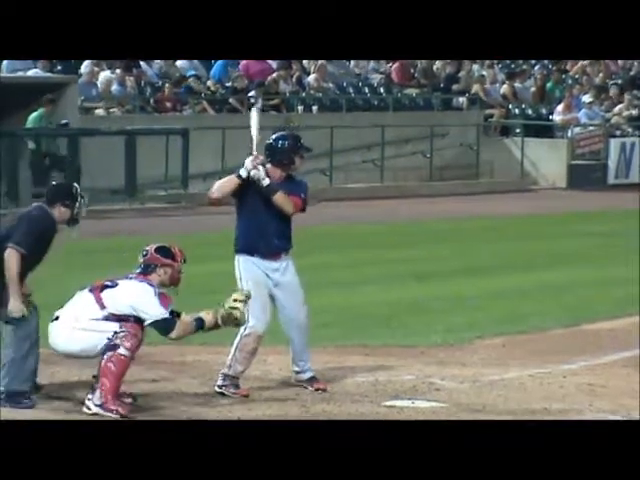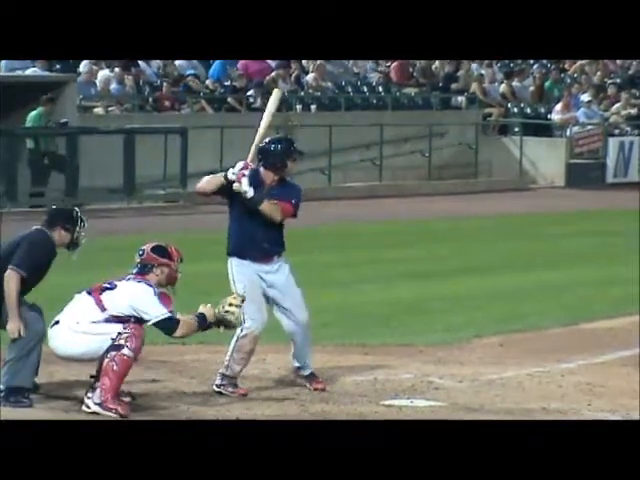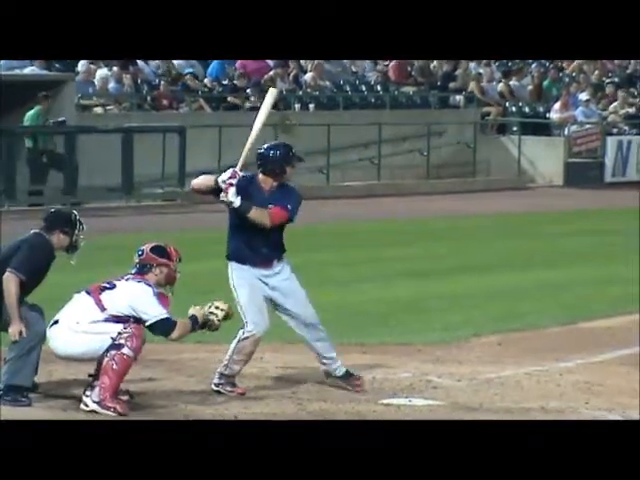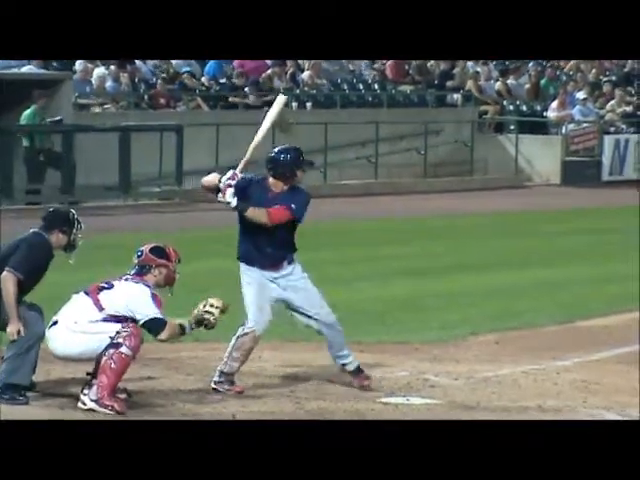
dt=0.2s
person 1, frame 1
left shoulder: (298, 186)
right shoulder: (250, 176)
left elbow: (290, 207)
right elbow: (214, 195)
left wrist: (265, 182)
right wrist: (243, 172)
left hip: (282, 263)
right hip: (251, 261)
left knee: (298, 320)
right knee: (257, 323)
left ankle: (303, 372)
right ankle: (227, 379)
person 1, frame 2
left shoulder: (291, 190)
right shoulder: (243, 178)
left elbow: (276, 214)
right elbow: (201, 187)
left wrist: (250, 193)
right wrist: (229, 176)
left hip: (276, 265)
right hip: (244, 265)
left knee: (299, 318)
right knee: (254, 323)
left ankle: (303, 369)
right ankle: (225, 379)
person 1, frame 3
left shoulder: (290, 195)
right shoulder: (243, 183)
left elbow: (267, 219)
right elbow: (196, 185)
left wrist: (237, 203)
right wrist: (220, 181)
left hip: (277, 269)
right hip: (244, 269)
left knee: (308, 319)
right knee: (256, 326)
left ankle: (335, 369)
right ankle: (223, 378)
person 1, frame 4
left shoulder: (299, 197)
right shoulder: (250, 185)
left elbow: (268, 218)
right elbow: (206, 182)
left wrist: (236, 204)
right wrist: (222, 181)
left hip: (289, 270)
right hip: (255, 272)
left knee: (325, 318)
right knee: (255, 325)
left ankle: (349, 364)
right ankle: (222, 376)
person 2, frame 1
left shoulder: (39, 218)
right shoulder: (39, 220)
left wrist: (20, 290)
left knee: (27, 320)
right knee: (24, 324)
left ankle: (22, 380)
person 2, frame 2
left shoulder: (40, 239)
right shoulder: (39, 242)
left wrist: (18, 312)
left knee: (34, 317)
right knee: (31, 327)
left ankle: (21, 380)
person 2, frame 3
left shoulder: (39, 243)
right shoulder: (38, 246)
left wrist: (19, 315)
left knee: (35, 316)
right knee: (32, 327)
left ankle: (20, 378)
person 2, frame 4
left shoulder: (38, 242)
right shoulder: (37, 245)
left wrist: (17, 314)
left knee: (34, 316)
right knee: (31, 325)
left ankle: (19, 376)
person 3, frame 1
left shoulder: (136, 285)
right shoulder: (142, 289)
left elbow: (177, 319)
right elbow: (173, 330)
left wrist: (221, 317)
right wrist: (202, 322)
left hip: (68, 330)
right hip: (66, 332)
left knee: (125, 334)
right knee: (129, 334)
left ankle: (101, 389)
right ankle: (102, 399)
person 3, frame 2
left shoulder: (133, 285)
right shoulder: (142, 290)
left elbow: (171, 320)
right elbow: (176, 329)
left wrist: (214, 319)
right wrist: (203, 318)
left hip: (66, 333)
right hip: (67, 336)
left knee: (123, 336)
right knee: (132, 335)
left ankle: (99, 388)
right ankle: (102, 398)
person 3, frame 3
left shoulder: (131, 284)
right shoulder: (141, 290)
left elbow: (161, 325)
right elbow: (172, 332)
left wrist: (200, 321)
right wrist: (195, 319)
left hip: (64, 334)
right hip: (66, 336)
left knee: (121, 336)
right knee: (132, 335)
left ankle: (97, 386)
right ankle: (101, 397)
person 3, frame 4
left shoulder: (132, 285)
right shoulder: (139, 291)
left elbow: (156, 323)
right elbow: (163, 333)
left wrist: (196, 320)
right wrist: (183, 327)
left hip: (65, 334)
right hip: (65, 336)
left knee: (123, 335)
right knee: (130, 335)
left ankle: (95, 385)
right ankle: (98, 395)
